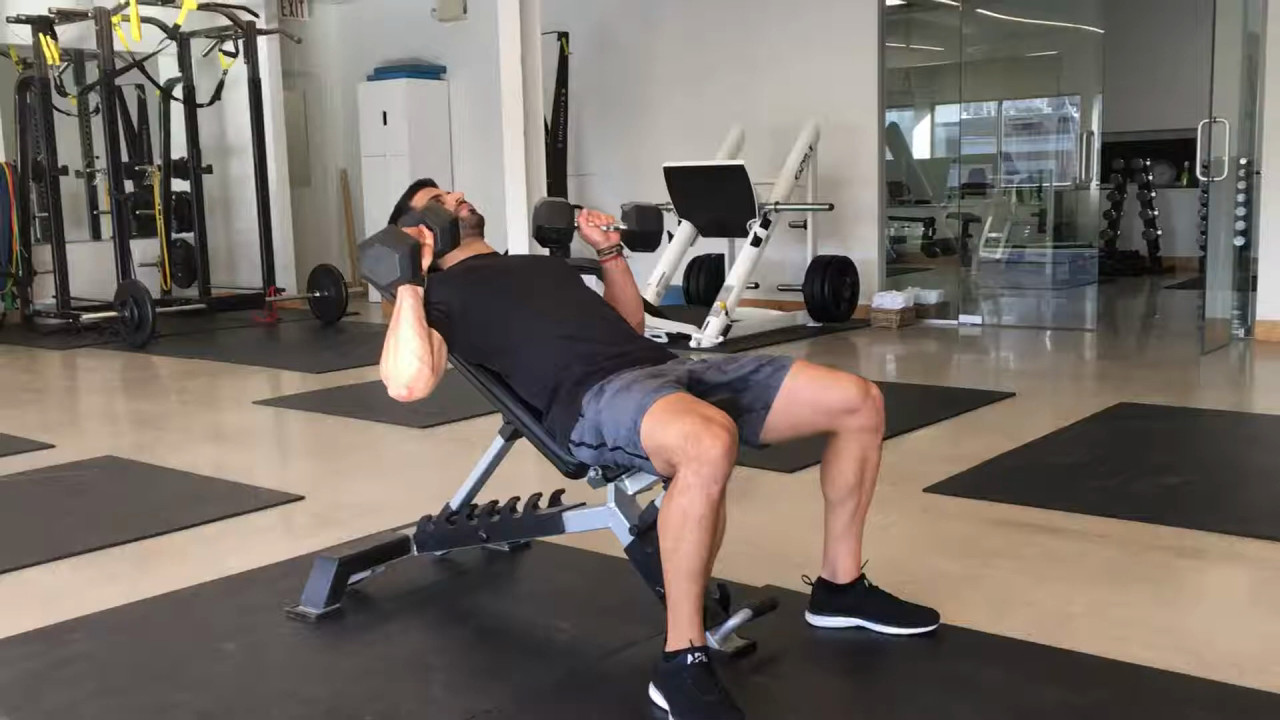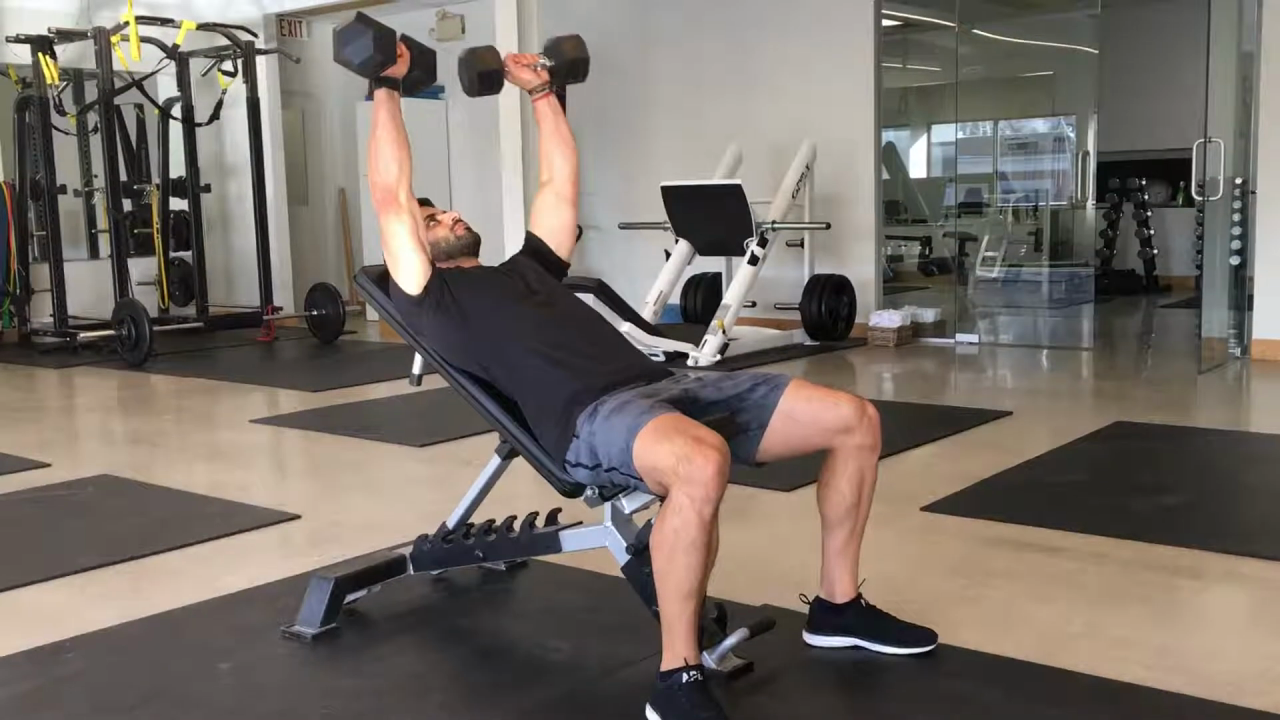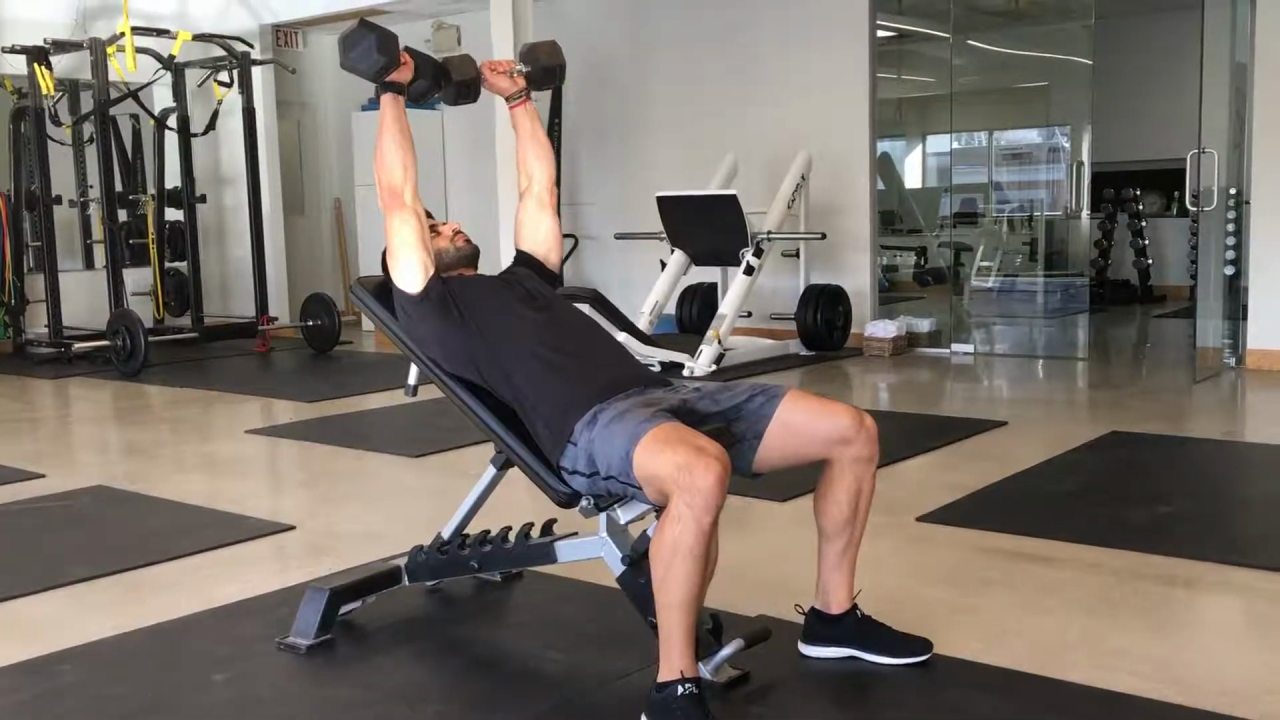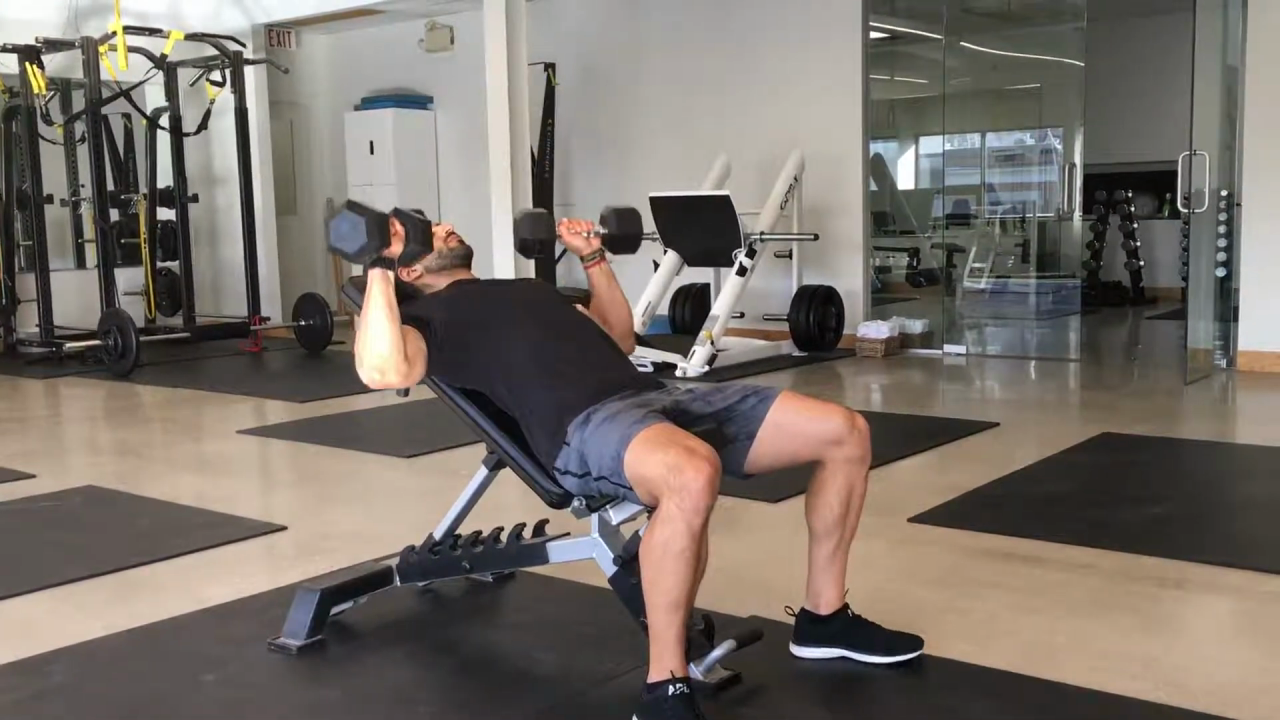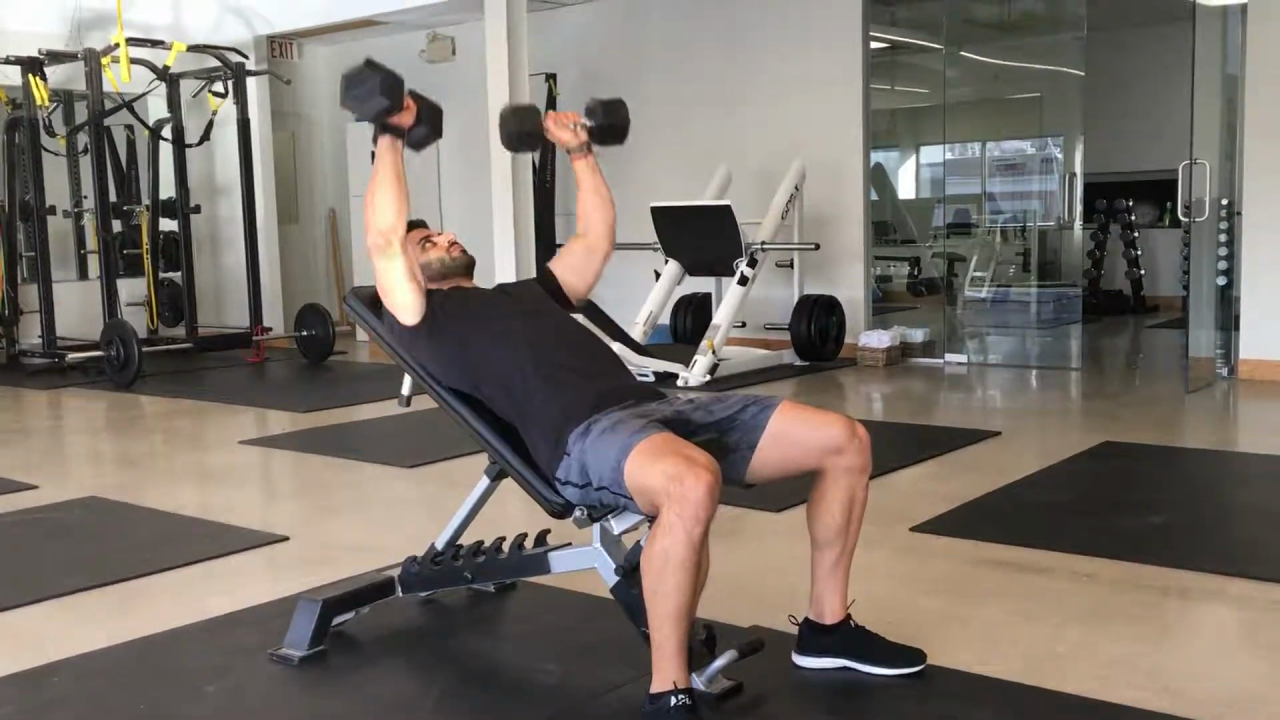
dt=1s
person 1, frame 1
left shoulder: (538, 260)
right shoulder: (444, 291)
right elbow: (407, 385)
left wrist: (609, 250)
right wrist: (410, 281)
left hip: (665, 365)
right hip: (595, 395)
left knee: (859, 401)
right knee: (709, 444)
left ankle: (841, 586)
right ankle: (682, 662)
person 1, frame 2
left shoulder: (524, 267)
right shoulder: (434, 297)
left elbow: (560, 182)
right elbow: (388, 198)
left wrist: (541, 94)
right wrist: (386, 90)
left hip: (662, 384)
right hip: (590, 418)
left knee: (854, 420)
right knee: (701, 465)
left ankle: (839, 605)
person 1, frame 3
left shoulder: (521, 279)
right shoulder: (434, 306)
left elbow: (539, 188)
right elbow: (397, 200)
left wrist: (518, 98)
right wrist: (392, 93)
left hip: (658, 393)
right hip: (589, 427)
left knee: (852, 431)
right knee: (702, 475)
left ankle: (834, 616)
person 1, frame 4
left shoulder: (525, 287)
right shoulder: (428, 314)
left elbow: (619, 337)
right elbow: (382, 371)
left wrist: (593, 259)
right wrist: (380, 266)
left hip: (651, 394)
right hip: (582, 425)
left knee: (845, 432)
right knee: (693, 475)
left ankle: (824, 617)
person 1, frame 5
left shoulder: (525, 293)
right shoulder: (430, 320)
left elbow: (597, 238)
right elbow: (383, 245)
left wrist: (580, 153)
right wrist: (389, 139)
left hip: (654, 407)
right hip: (584, 438)
left knee: (844, 443)
right knee: (692, 485)
left ankle: (826, 626)
